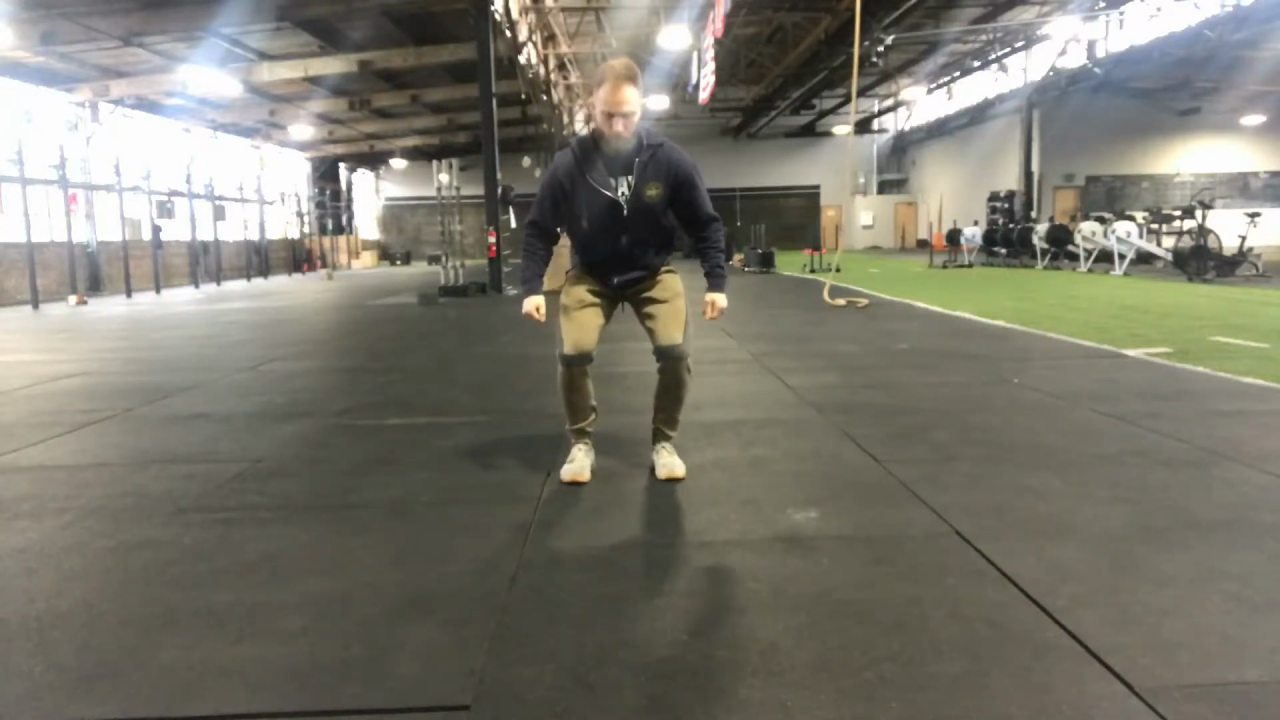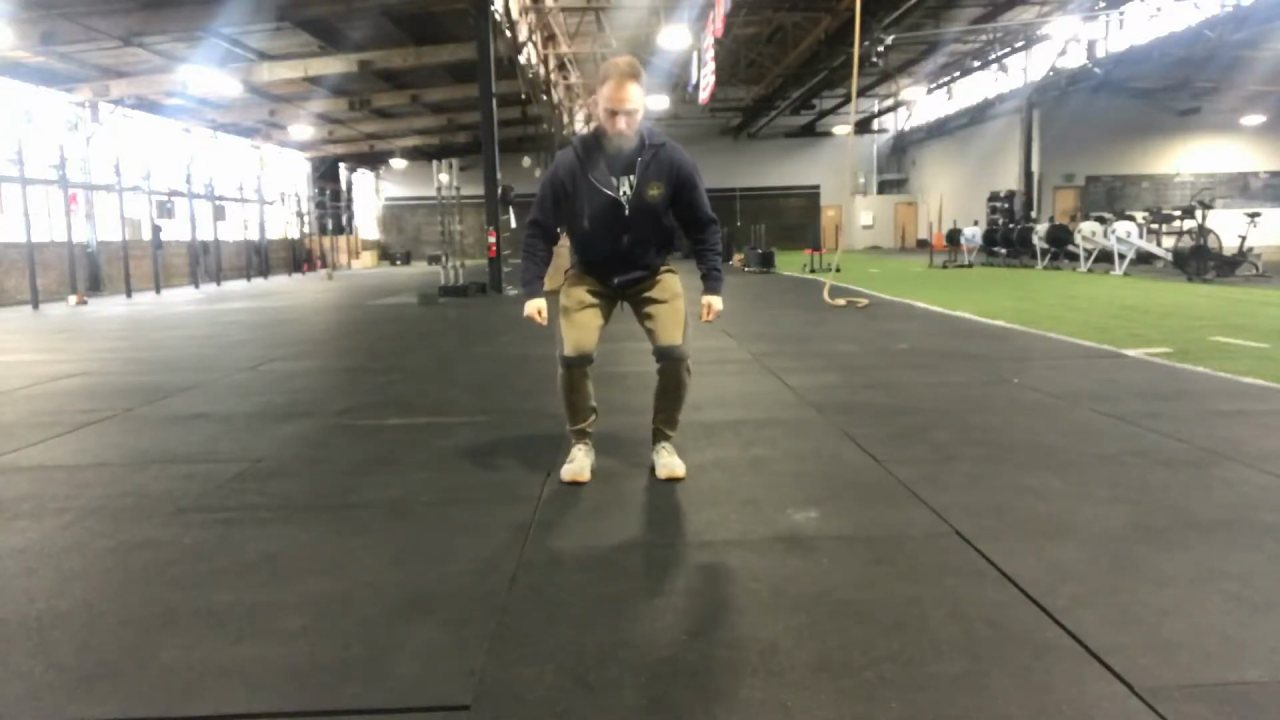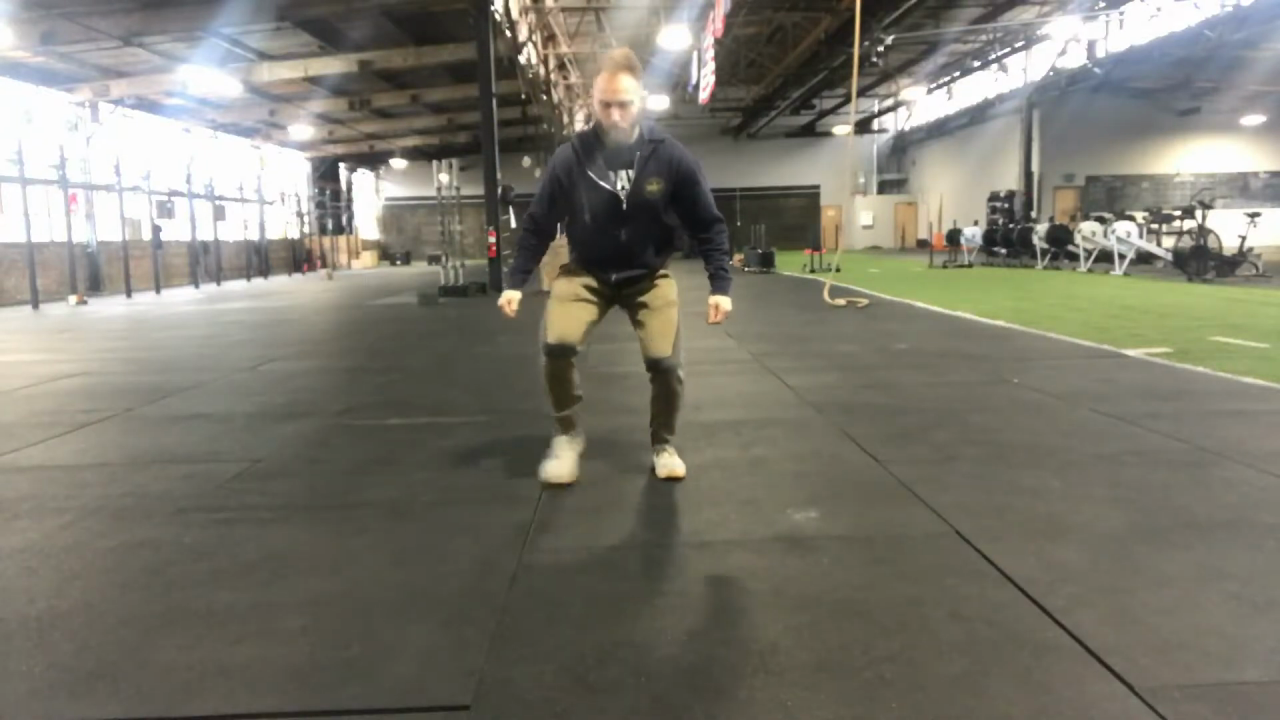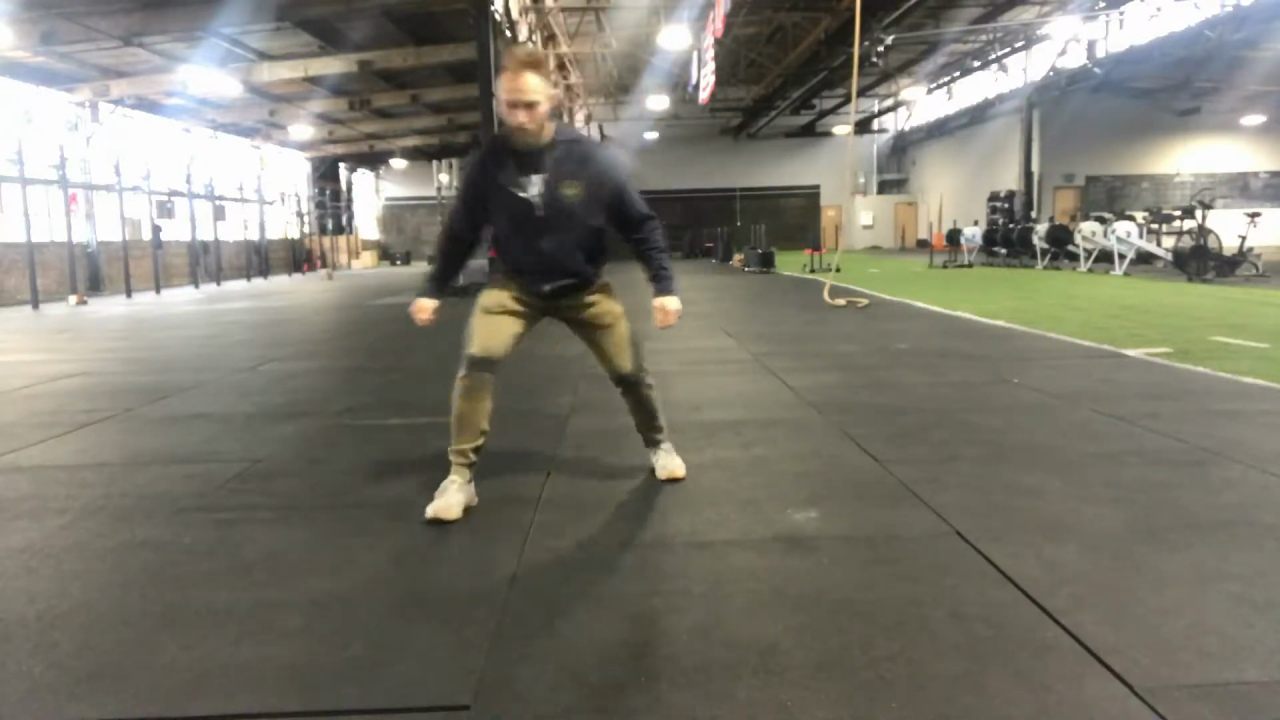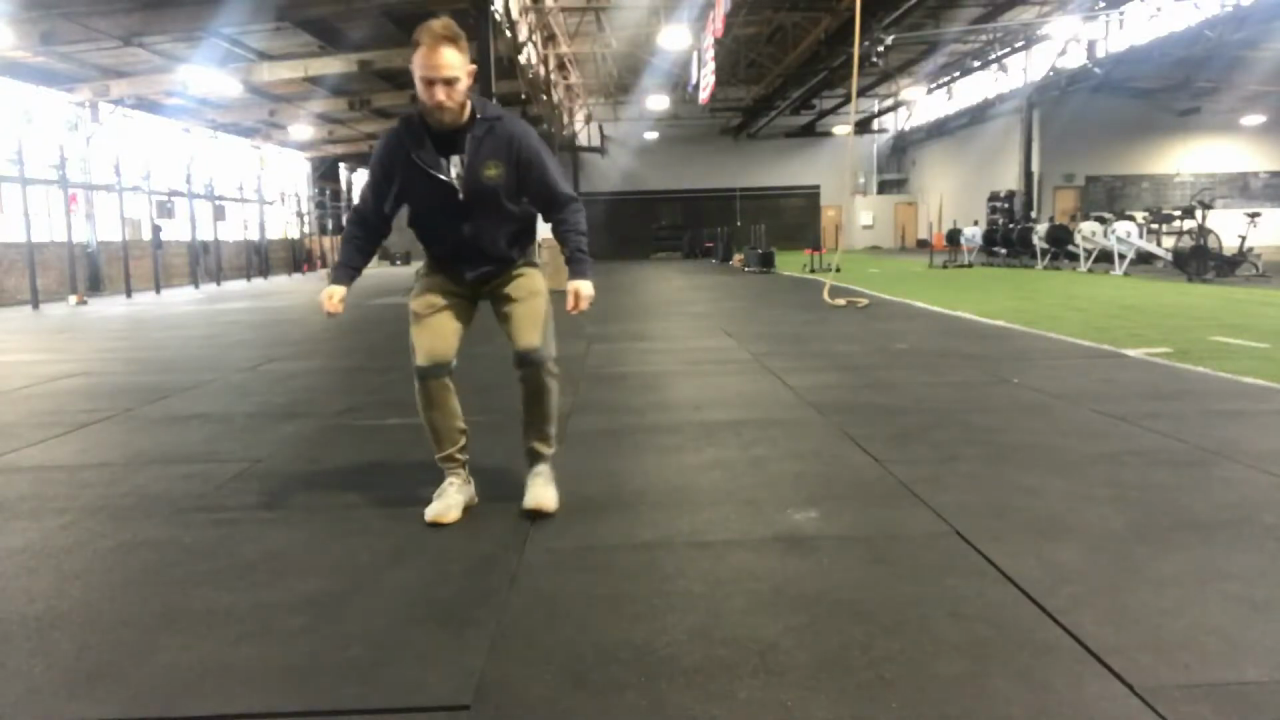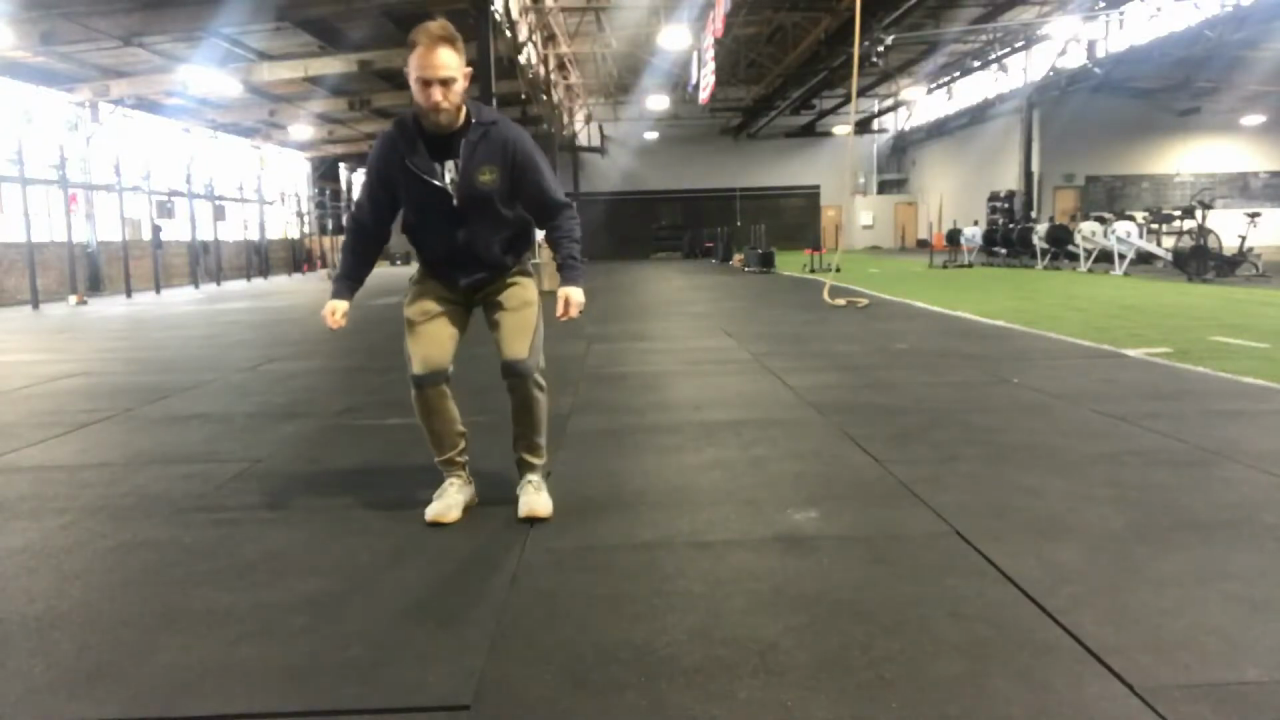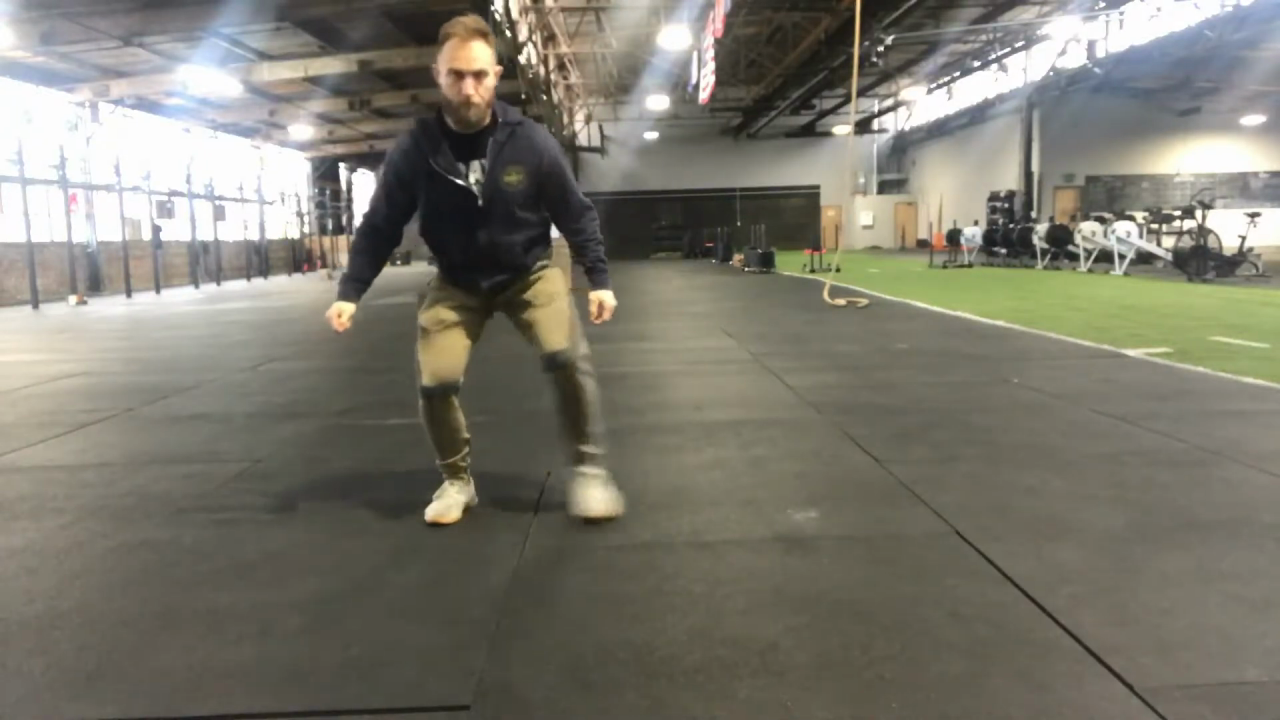
dt=0.4s
person 1, frame 1
left shoulder: (669, 159)
right shoulder: (569, 163)
left elbow: (706, 223)
right elbow: (540, 228)
left wrist: (717, 281)
right wrist: (532, 286)
left hip: (654, 274)
right hip: (590, 276)
left knee: (674, 353)
right knee: (573, 354)
left ankle: (663, 442)
right ankle: (581, 444)
person 1, frame 2
left shoulder: (670, 159)
right shoulder: (571, 162)
left elbow: (703, 226)
right elbow: (540, 229)
left wrist: (712, 284)
right wrist: (532, 289)
left hip: (653, 274)
right hip: (590, 275)
left knee: (675, 353)
right knee: (574, 356)
left ankle: (663, 442)
right ankle: (581, 444)
person 1, frame 3
left shoulder: (671, 157)
right shoulder: (571, 157)
left elbow: (708, 224)
right elbow: (538, 224)
left wrist: (721, 285)
right wrist: (516, 281)
left hip: (649, 276)
right hip: (586, 272)
left knee: (664, 363)
right knee: (557, 343)
left ankle: (663, 445)
right ankle: (567, 435)
person 1, frame 4
left shoulder: (589, 159)
right shoulder: (487, 164)
left elbow: (640, 223)
right elbow: (460, 232)
left wrist: (664, 286)
right wrist: (433, 289)
left hip: (583, 286)
right hip: (515, 285)
left knee: (630, 373)
right knee: (478, 361)
left ankle: (658, 444)
right ankle: (460, 476)
person 1, frame 5
left shoulder: (510, 134)
right shoulder: (400, 144)
left elbow: (562, 203)
right elbow: (370, 216)
left wrist: (579, 268)
right wrist: (342, 276)
left hip: (512, 266)
right hip: (444, 273)
left knee: (536, 355)
right knee: (430, 365)
left ankle: (540, 465)
right ankle: (456, 477)
person 1, frame 6
left shoulder: (506, 139)
right shoulder: (394, 148)
left elbow: (556, 210)
right elbow: (368, 225)
left wrist: (571, 276)
right wrist: (343, 289)
left hip: (506, 273)
right hip: (437, 279)
left knee: (522, 367)
right knee: (426, 373)
left ankle: (532, 474)
right ankle: (456, 478)
person 1, frame 7
left shoulder: (530, 141)
right shoulder: (416, 149)
left elbow: (576, 213)
right elbow: (380, 226)
left wrist: (599, 279)
right wrist: (350, 292)
left hip: (529, 274)
right hip: (457, 284)
left knee: (567, 358)
right knee: (436, 382)
left ankle: (587, 468)
right ankle: (456, 480)
